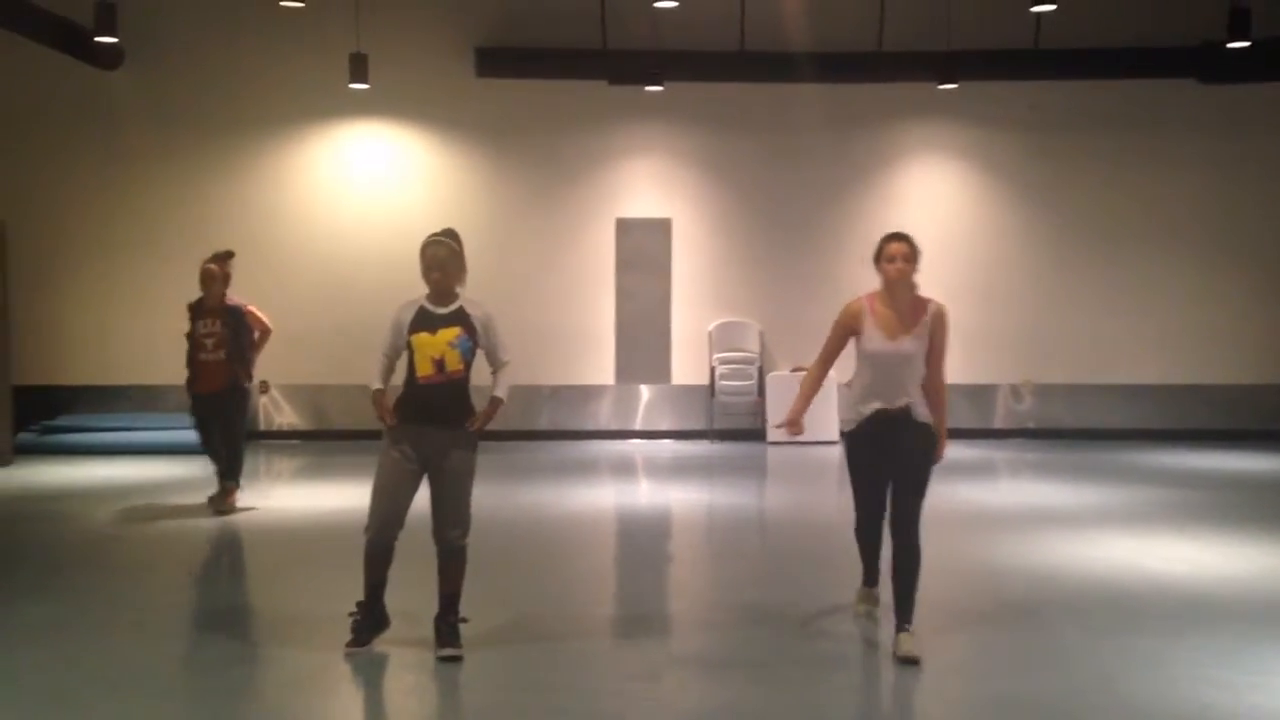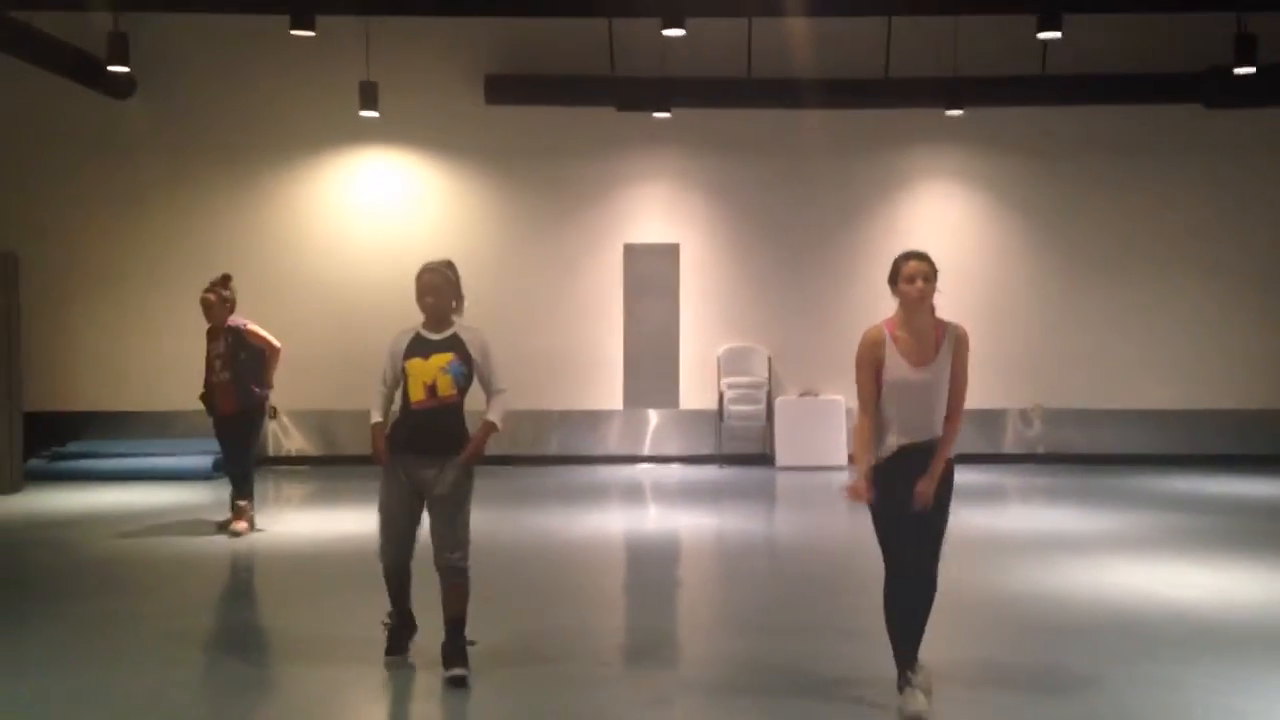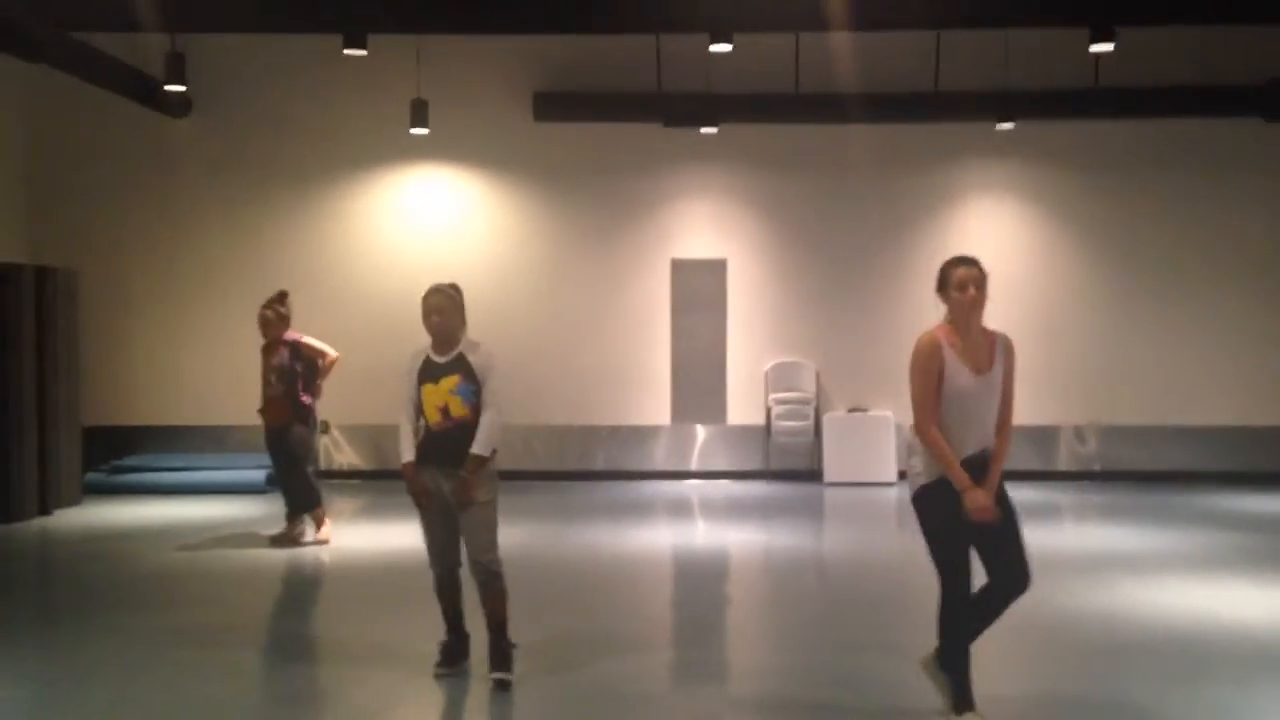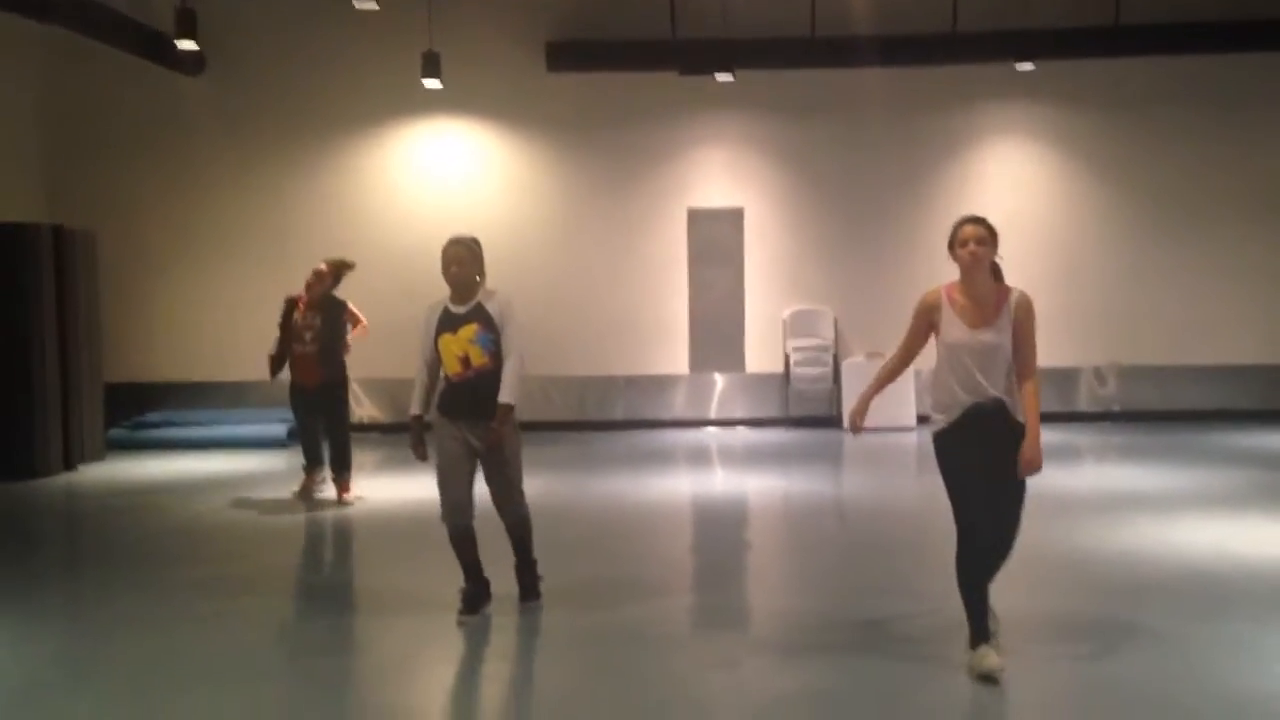
dt=0.5s
person 1, frame 1
left shoulder: (934, 314)
right shoulder: (857, 312)
left elbow: (934, 379)
right elbow: (822, 365)
left wrist: (941, 433)
right wrist: (798, 410)
left hip: (912, 427)
right hip: (865, 426)
left knee: (906, 526)
right knee: (869, 518)
left ankle: (904, 627)
right ankle: (869, 582)
person 1, frame 2
left shoulder: (955, 337)
right shoulder: (876, 339)
left elbow: (954, 412)
right elbow: (866, 414)
left wrist: (934, 473)
right wrist: (860, 472)
left hip: (934, 460)
right hip: (888, 463)
left knee: (926, 570)
right knee: (900, 569)
left ankle: (912, 660)
right ankle: (906, 681)
person 1, frame 3
left shoulder: (1002, 346)
right shoulder: (931, 345)
left elbow: (1003, 424)
right elbow: (925, 428)
left wrist: (990, 483)
right wrist: (965, 487)
left hip: (983, 474)
right hip: (939, 482)
left knee: (1013, 579)
right knee: (956, 589)
left ankle: (943, 659)
person 1, frame 4
left shoulder: (1018, 304)
right shoulder: (935, 303)
left elbow: (1027, 375)
right elbow: (904, 357)
left wrist: (1033, 434)
right wrist: (865, 399)
left hip: (1005, 423)
right hip: (955, 425)
left knee: (1004, 530)
right knee: (973, 528)
left ankle: (977, 600)
right ankle: (979, 642)
person 2, frame 1
left shoulder: (477, 316)
right shoulder: (407, 313)
left elbow: (501, 365)
right elbow: (386, 359)
left wrist: (492, 406)
right wrist: (379, 396)
left hip: (456, 434)
right hip: (407, 431)
left knee: (452, 531)
right knee: (381, 523)
left ankle: (448, 623)
right ankle: (371, 612)
person 2, frame 2
left shoulder: (472, 341)
right shoulder: (403, 340)
left elbow: (496, 392)
right elbow: (385, 389)
left wrist: (484, 432)
right wrist: (377, 428)
left hip: (451, 460)
right hip: (401, 457)
left knee: (452, 554)
right knee: (394, 550)
left ankle: (455, 647)
right ankle: (401, 622)
person 2, frame 3
left shoulder: (478, 356)
right shoulder: (418, 363)
left elbow: (491, 414)
right elbow: (409, 419)
left wrist: (471, 471)
right wrist: (410, 469)
left hip: (473, 470)
right hip: (430, 471)
left knee: (484, 558)
right knee: (443, 563)
left ankle: (499, 648)
right ankle: (456, 642)
person 2, frame 4
left shoulder: (498, 305)
right shoulder: (435, 314)
left elbow: (513, 361)
right elbow: (426, 369)
left wrist: (501, 419)
right wrist: (416, 423)
left hip: (494, 419)
right hip: (451, 423)
left knee: (511, 504)
right knee: (455, 511)
left ankle: (527, 574)
right ankle: (476, 588)
person 3, frame 1
left shoulder: (238, 310)
right shoulder: (194, 310)
left elbow: (266, 329)
left wrist: (250, 358)
right wrist: (192, 373)
left hip: (232, 386)
right hip: (203, 387)
left knee: (232, 438)
right knee: (208, 439)
left ankle: (230, 489)
right ankle: (226, 484)
person 3, frame 2
left shoulder: (241, 329)
right shoulder: (212, 333)
left elbow: (274, 347)
left wrist: (266, 380)
right wrist: (209, 397)
left hip: (247, 407)
right hip: (223, 409)
left knee: (242, 459)
right knee: (231, 461)
left ankle: (243, 512)
right ankle: (243, 509)
person 3, frame 3
left shoulder: (297, 343)
right shoulder: (267, 349)
left elbow: (332, 355)
left wrist: (316, 385)
right wrist: (265, 411)
left hip: (299, 418)
right hip: (274, 422)
left knee: (301, 467)
right knee: (284, 475)
left ankle: (321, 519)
right ankle: (295, 524)
person 3, frame 4
left shoulder: (337, 306)
right shoulder: (292, 303)
left elbow: (362, 324)
right elbow: (285, 334)
left wrist: (346, 343)
right wrist: (278, 359)
left hip: (330, 380)
right hip: (301, 381)
left knee: (338, 431)
right knee: (307, 431)
left ankle: (343, 484)
right ankle: (313, 474)
